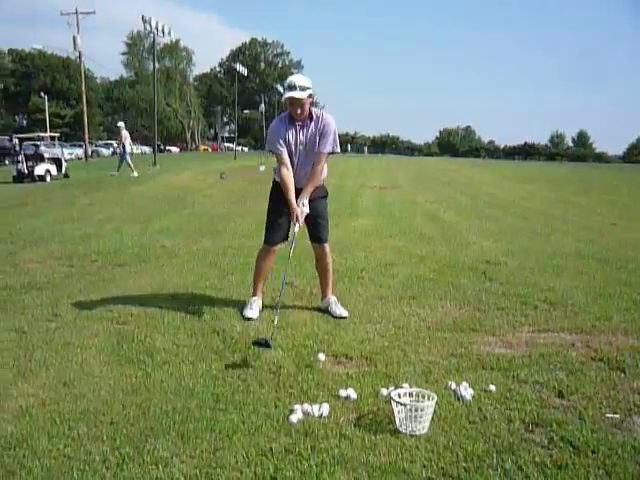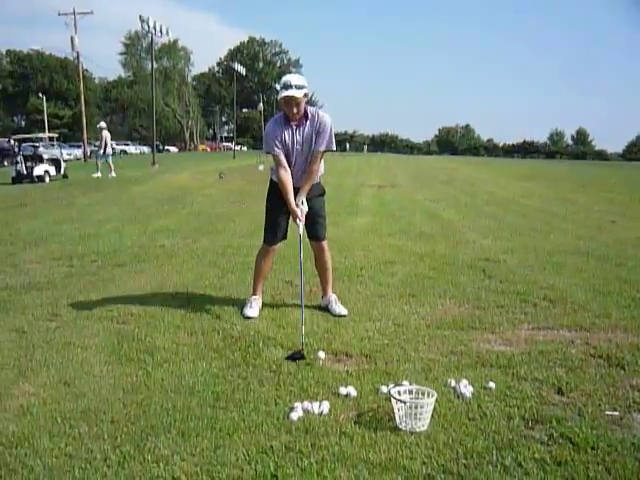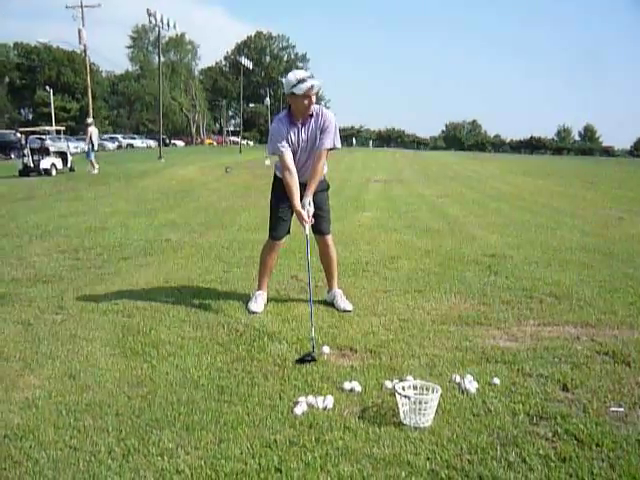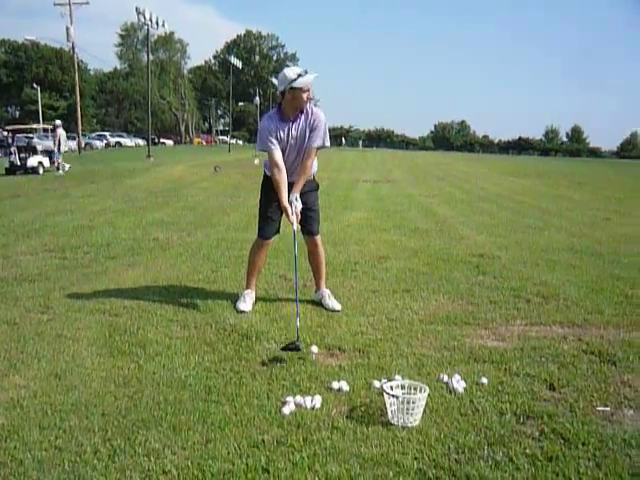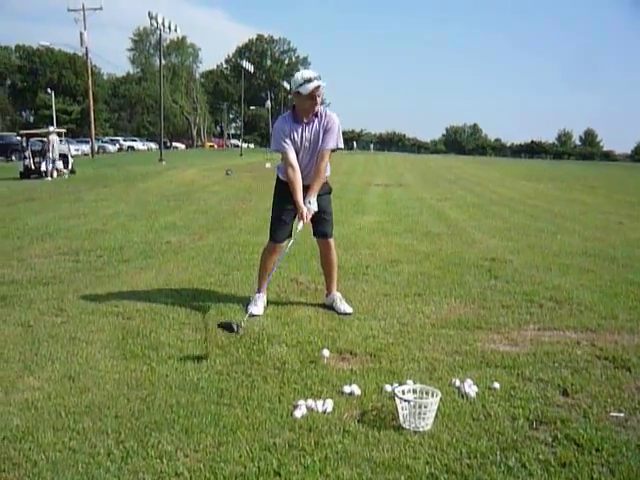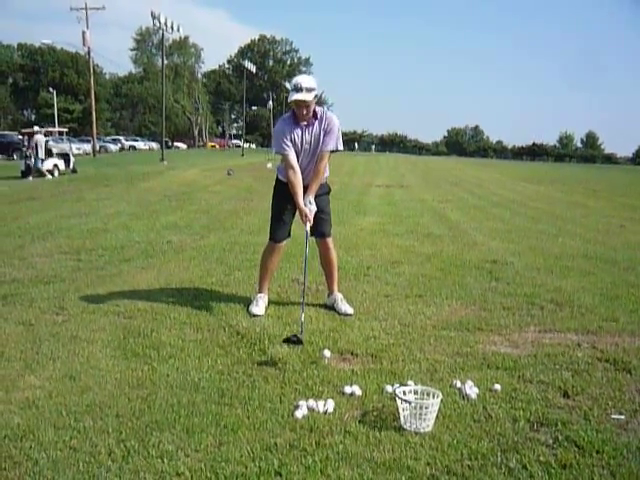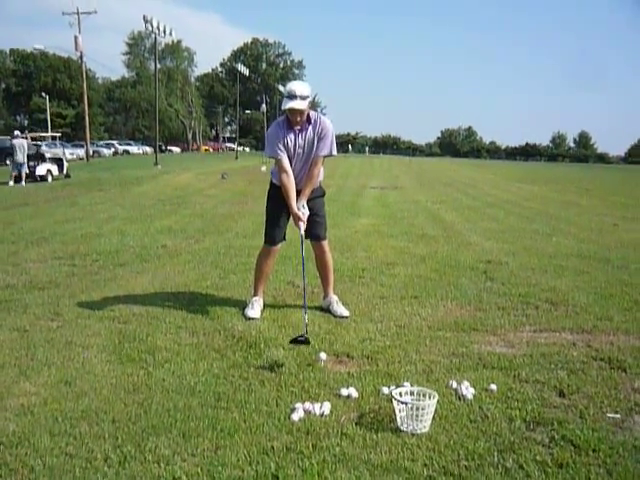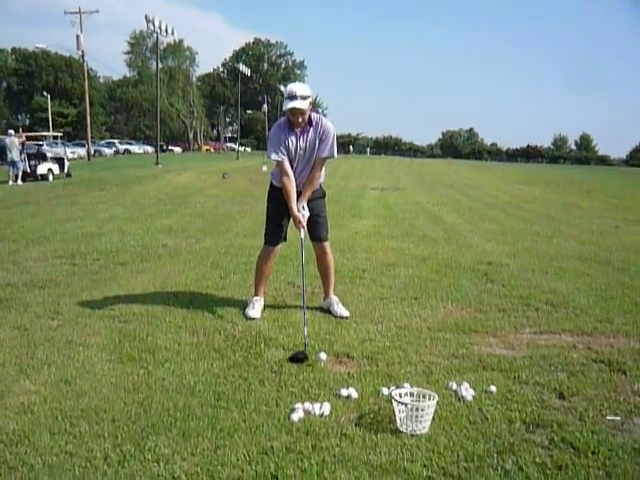
dt=0.5s
person 1, frame 1
left shoulder: (325, 122)
right shoulder: (278, 126)
left elbow: (319, 164)
right elbow: (284, 167)
left wrist: (304, 199)
right wrist: (293, 205)
left hip: (314, 190)
right hip: (283, 189)
left knee: (322, 245)
right knee: (270, 244)
left ankle: (328, 298)
right ankle: (256, 298)
person 1, frame 2
left shoulder: (321, 121)
right shoulder: (274, 127)
left elbow: (315, 163)
right elbow: (282, 168)
left wrist: (302, 197)
right wrist: (291, 205)
left hip: (311, 188)
right hip: (280, 188)
left knee: (320, 243)
right knee: (270, 243)
left ankle: (328, 296)
right ankle: (255, 297)
person 1, frame 3
left shoulder: (326, 118)
right shoulder: (279, 126)
left elbow: (320, 160)
right elbow: (288, 168)
left wrist: (308, 197)
right wrist: (297, 207)
left hip: (316, 184)
right hip: (284, 184)
left knee: (325, 237)
right knee: (275, 238)
left ankle: (334, 291)
right ankle: (261, 291)
person 1, frame 4
left shoulder: (316, 117)
right shoulder: (269, 123)
left elbow: (308, 159)
right elbow: (277, 166)
left wrist: (295, 194)
right wrist: (284, 204)
left hip: (306, 183)
right hip: (274, 183)
left knee: (314, 238)
right knee: (264, 238)
left ankle: (321, 291)
right ankle: (249, 291)
person 1, frame 5
left shoulder: (329, 119)
right shoulder: (283, 125)
left elbow: (323, 162)
right elbow: (291, 166)
left wrist: (312, 198)
right wrist: (299, 204)
left hip: (319, 187)
right hip: (287, 186)
left knee: (327, 241)
right knee: (277, 241)
left ankle: (332, 294)
right ankle: (260, 294)
person 1, frame 6
left shoulder: (329, 121)
right shoulder: (283, 126)
left elbow: (322, 163)
right elbow: (291, 168)
left wrist: (309, 198)
right wrist: (300, 205)
left hip: (318, 187)
right hip: (286, 186)
left knee: (325, 240)
right knee: (276, 241)
left ankle: (334, 295)
right ankle: (261, 294)
person 1, frame 7
left shoulder: (323, 125)
right shoulder: (276, 130)
left elbow: (316, 167)
right elbow: (284, 171)
left wrist: (303, 201)
right wrist: (293, 208)
left hip: (312, 190)
right hip: (280, 190)
left knee: (321, 243)
right knee: (271, 244)
left ankle: (330, 297)
right ankle: (257, 298)
person 1, frame 8
left shoulder: (325, 128)
right shoulder: (278, 131)
left elbow: (317, 169)
right elbow: (285, 174)
left wrist: (303, 202)
right wrist: (293, 211)
left hip: (312, 191)
right hip: (281, 191)
left knee: (323, 244)
right knee: (271, 245)
left ankle: (330, 298)
right ankle: (258, 298)
